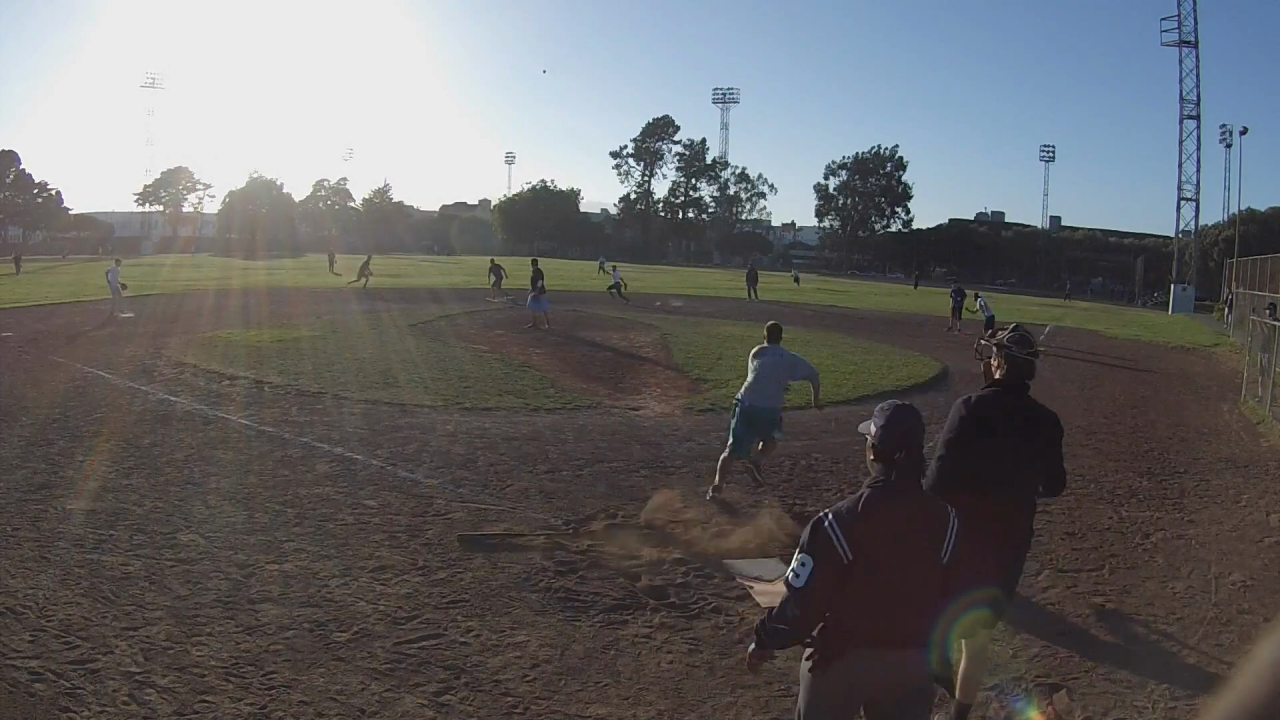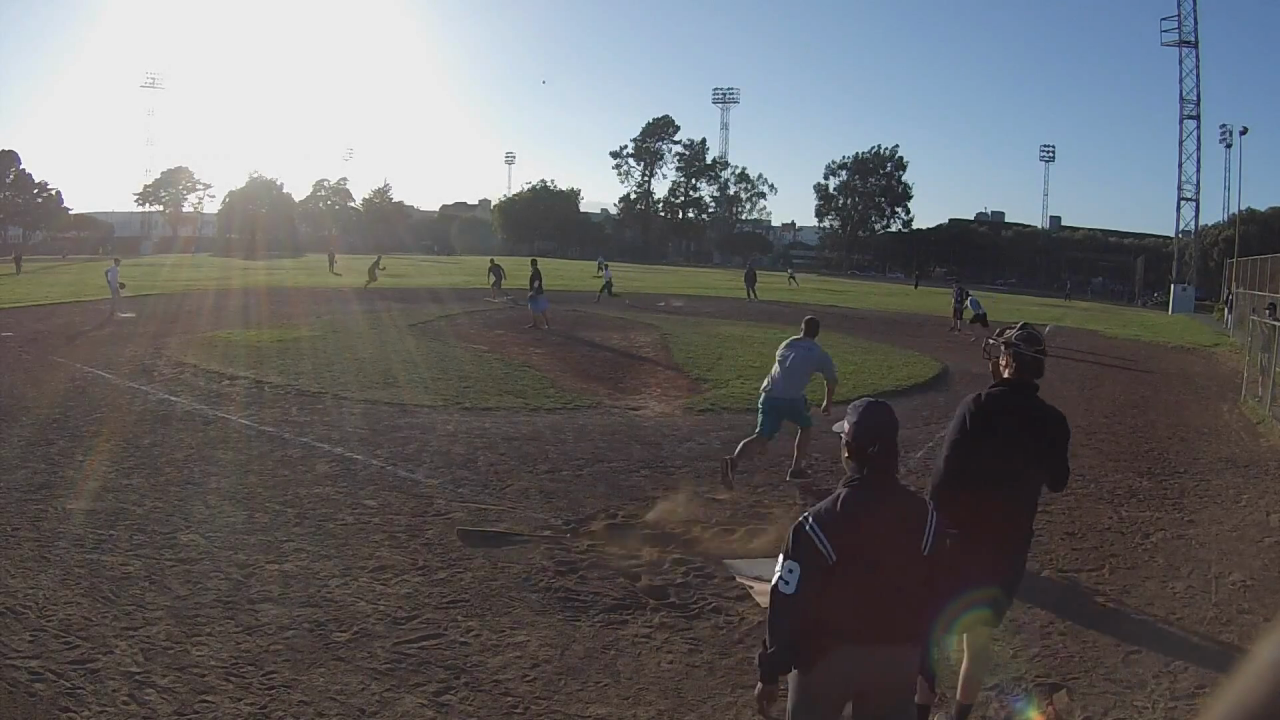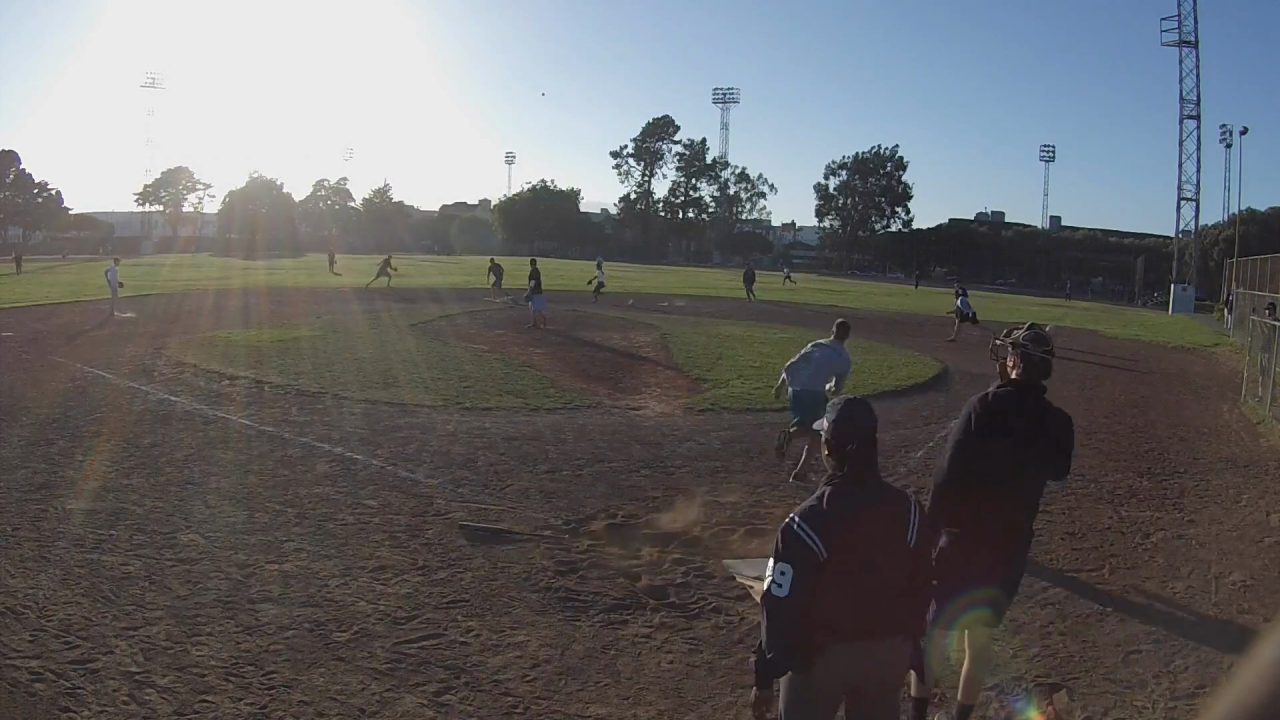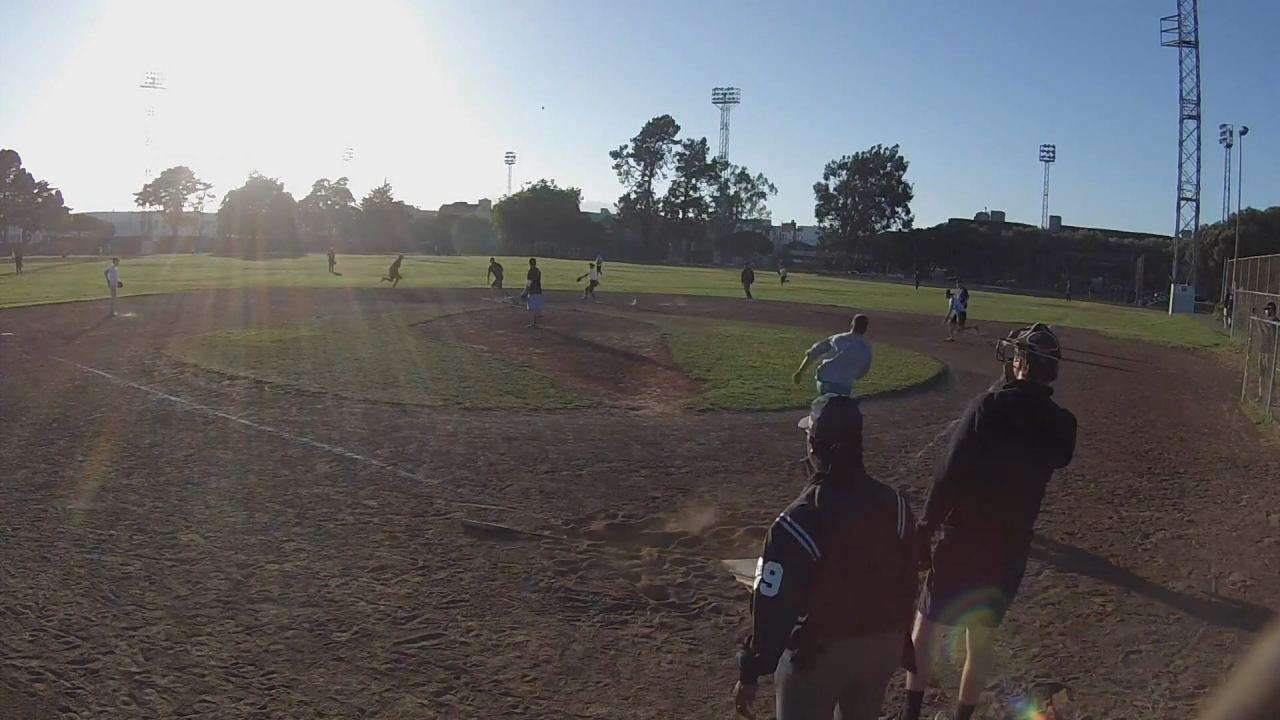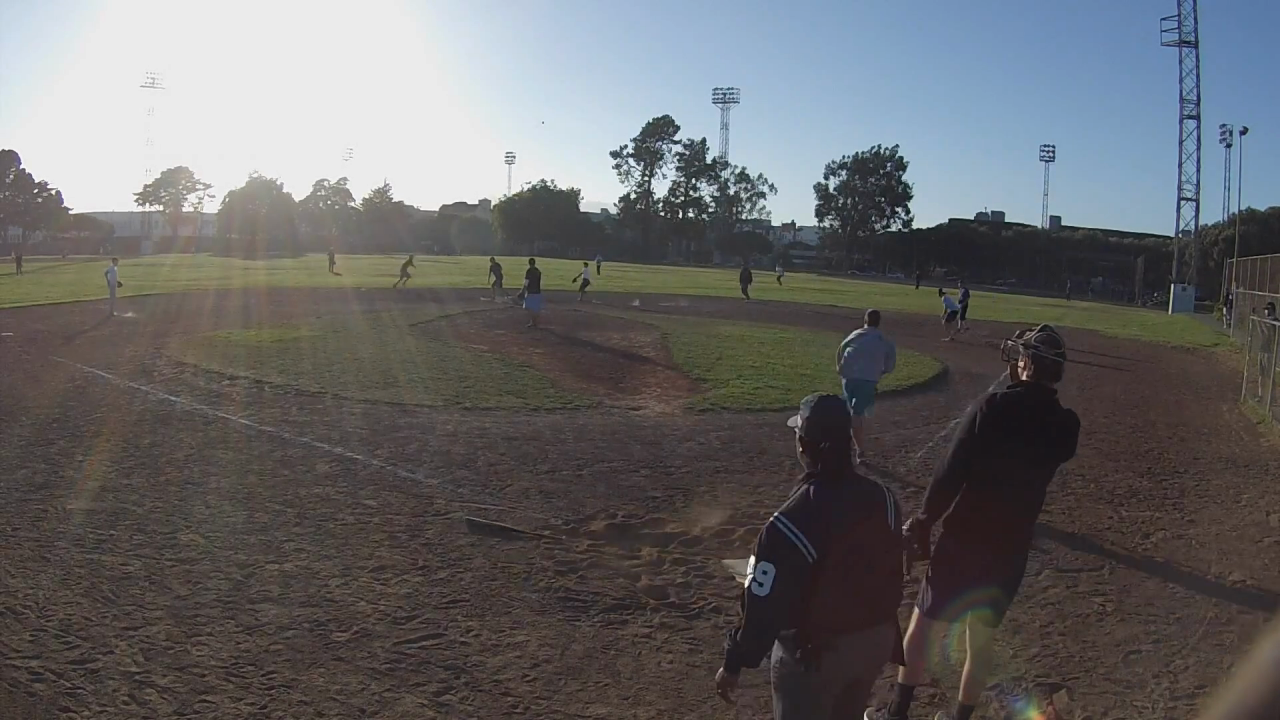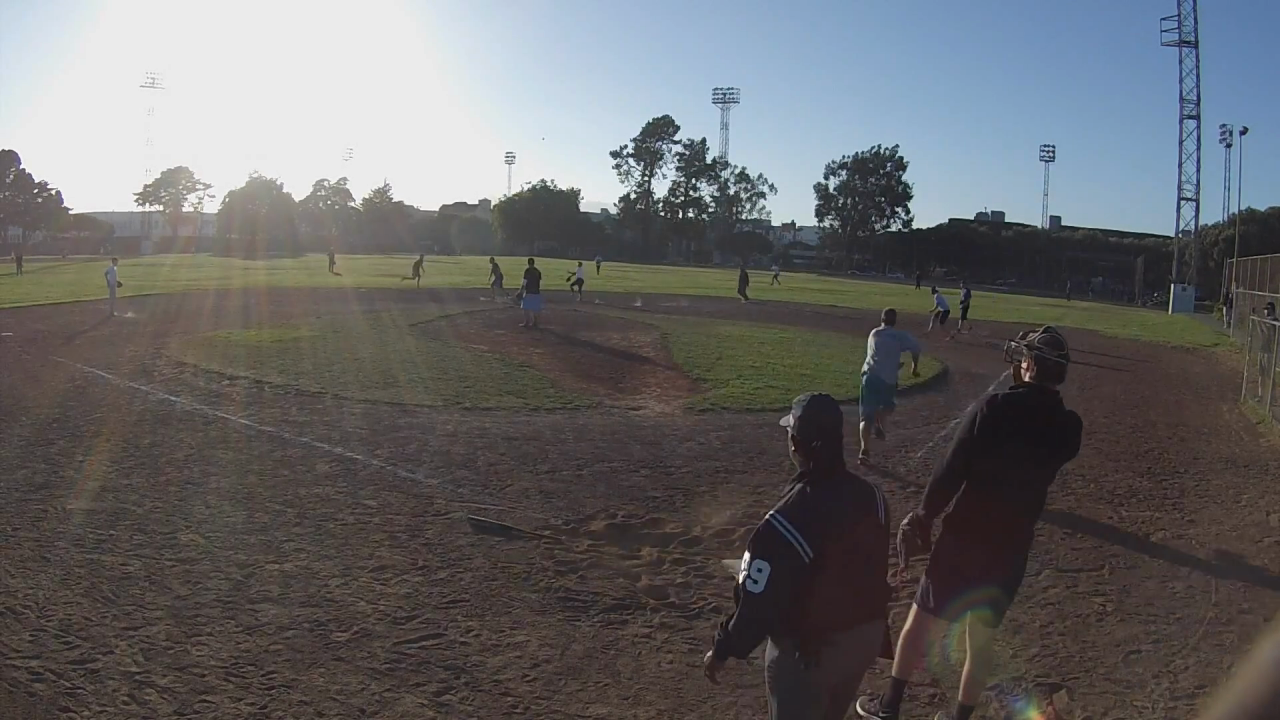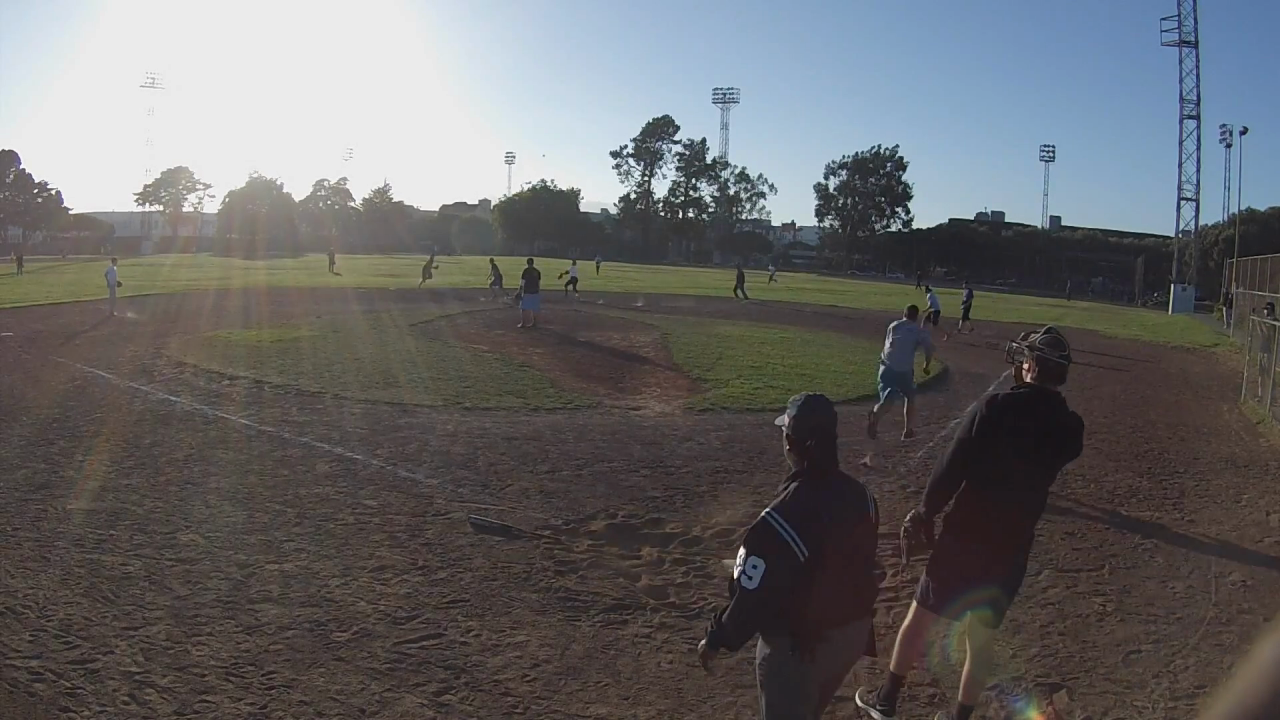
dt=0.1s
person 1, frame 1
left shoulder: (971, 409)
right shoulder: (1045, 422)
left elbow: (939, 478)
right elbow: (1053, 486)
left hip: (963, 540)
right hip: (1011, 544)
right knee: (977, 637)
person 1, frame 2
left shoulder: (979, 408)
right shoulder: (1053, 421)
left elbow: (946, 475)
right elbow: (1058, 481)
left hip: (963, 538)
right hip: (1011, 544)
right knee: (979, 637)
person 1, frame 3
left shoulder: (985, 407)
right shoulder: (1057, 423)
left elbow: (950, 475)
right elbow: (1058, 470)
left wrist: (929, 527)
left hip: (964, 537)
right hip: (1010, 544)
left knee: (930, 631)
right knee: (979, 637)
person 1, frame 4
left shoulder: (989, 407)
right shoulder: (1062, 423)
left elbow: (951, 473)
left wrist: (927, 524)
left hip: (964, 537)
right hip: (1012, 544)
left knee: (928, 625)
right knee: (981, 637)
person 1, frame 5
left shoulder: (993, 407)
right shoulder: (1065, 424)
left elbow: (953, 470)
left wrist: (925, 518)
right wrist: (1036, 396)
left hip: (965, 535)
right hip: (1012, 544)
left knee: (926, 621)
right knee: (981, 637)
person 1, frame 6
left shoulder: (994, 407)
right shoulder: (1068, 426)
left elbow: (952, 468)
left wrist: (924, 515)
right wrist: (1039, 397)
left hip: (965, 534)
right hip: (1012, 545)
left knee: (924, 618)
right knee: (981, 637)
person 1, frame 7
left shoulder: (995, 407)
right shoulder: (1068, 426)
left elbow: (952, 467)
left wrist: (925, 511)
right wrist: (1051, 395)
left hip: (964, 533)
right hip: (1012, 545)
left knee: (922, 615)
right knee: (981, 637)
person 2, frame 1
left shoulder: (840, 522)
right shoulder: (945, 522)
left elbow: (802, 603)
left wrist: (764, 639)
right wrist: (925, 650)
left hip: (842, 659)
right hip: (911, 662)
person 2, frame 2
left shoulder: (821, 523)
right shoulder: (924, 515)
left elbow: (793, 608)
right elbow: (934, 596)
left wrist: (769, 671)
right wrist: (919, 646)
left hip: (828, 657)
right hip: (899, 655)
person 2, frame 3
left shoulder: (808, 523)
right shoulder: (908, 510)
left elbow: (784, 608)
right elbow: (919, 590)
left wrist: (766, 675)
right wrist: (904, 642)
left hip: (820, 655)
right hip: (889, 650)
person 2, frame 4
left shoulder: (798, 522)
right shoulder: (894, 504)
left elbow: (773, 606)
right elbow: (907, 583)
left wrist: (750, 672)
right wrist: (895, 637)
left hip: (818, 653)
right hip: (882, 645)
person 2, frame 5
left shoulder: (792, 523)
right shoulder: (881, 499)
left elbow: (765, 605)
right elbow: (892, 574)
left wrist: (734, 661)
left hip: (813, 650)
right hip: (876, 639)
person 2, frame 6
left shoulder: (787, 521)
right shoulder: (871, 497)
left elbow: (758, 601)
right elbow: (876, 570)
left wrist: (723, 649)
left hip: (806, 649)
right hip: (866, 635)
person 2, frame 7
left shoulder: (782, 520)
right shoulder: (860, 497)
left elbow: (752, 597)
left wrist: (717, 638)
left hip: (796, 644)
right hip: (852, 632)
